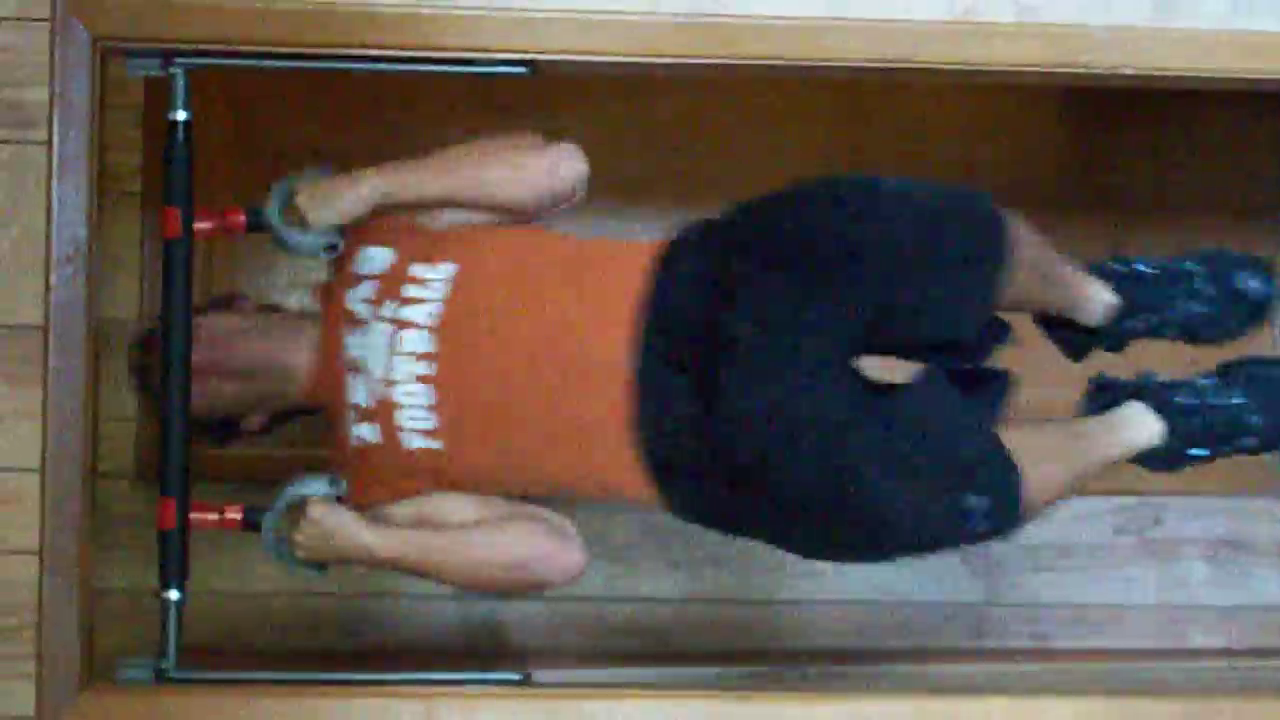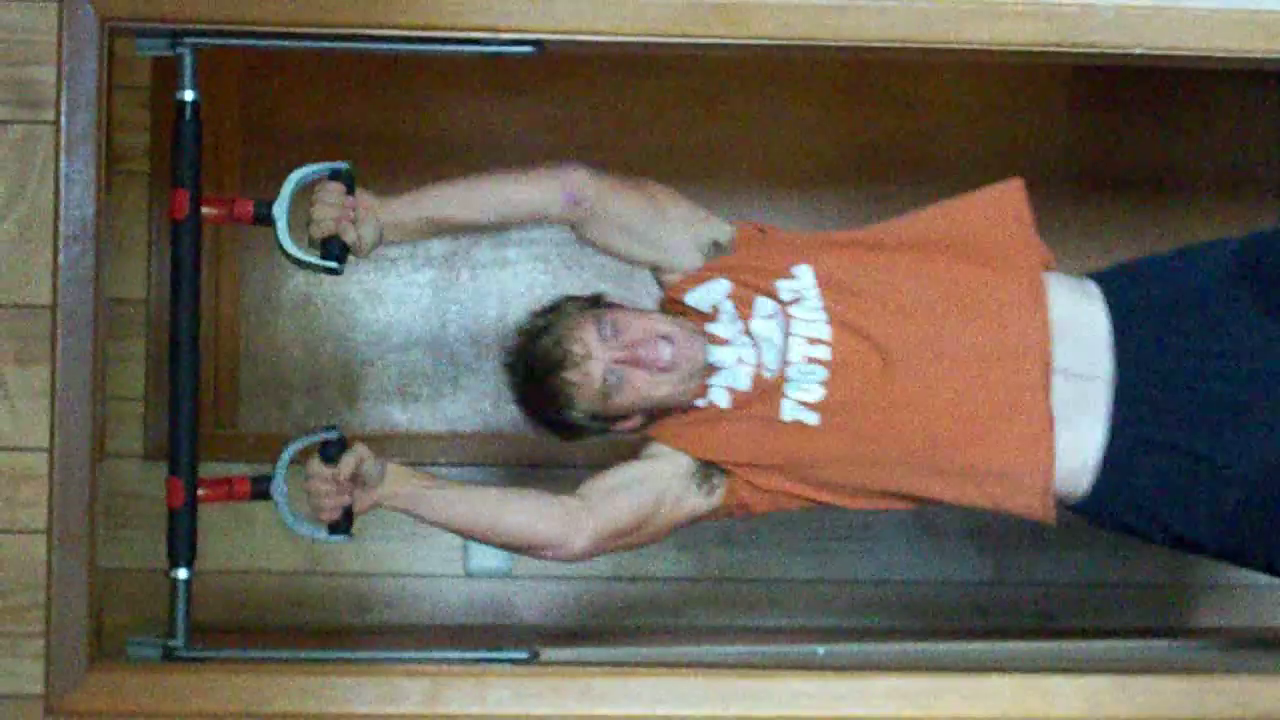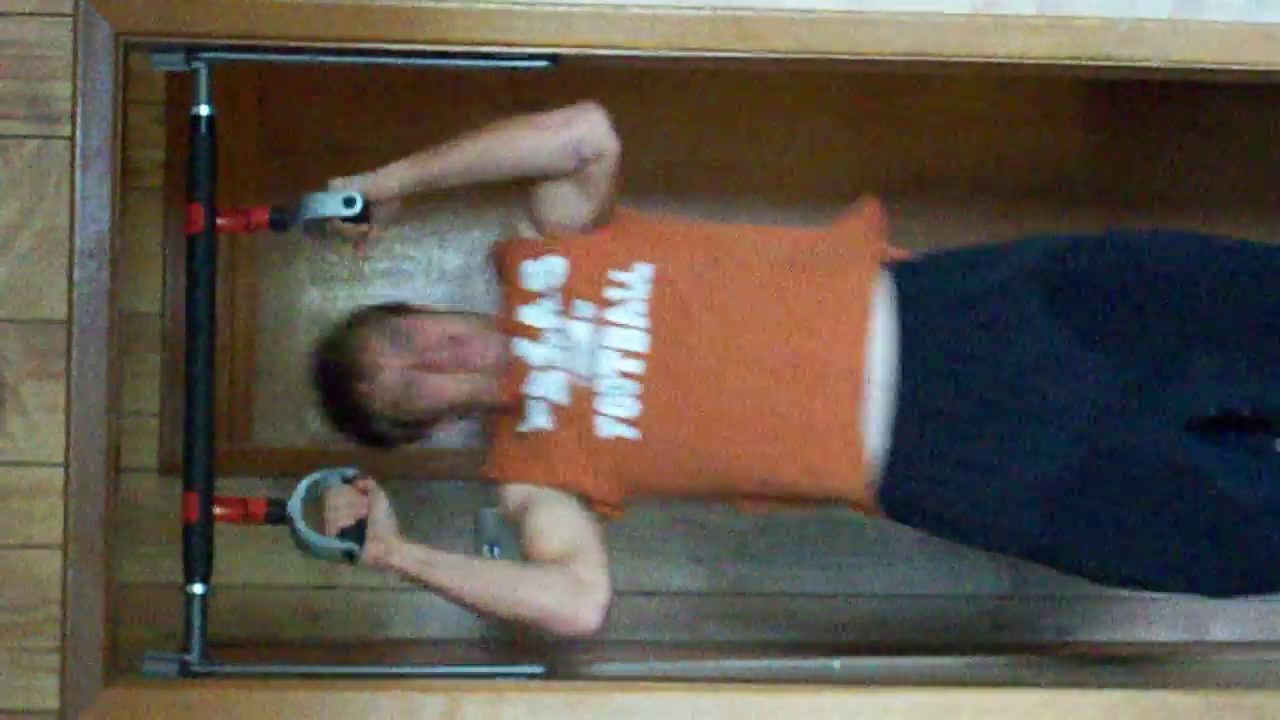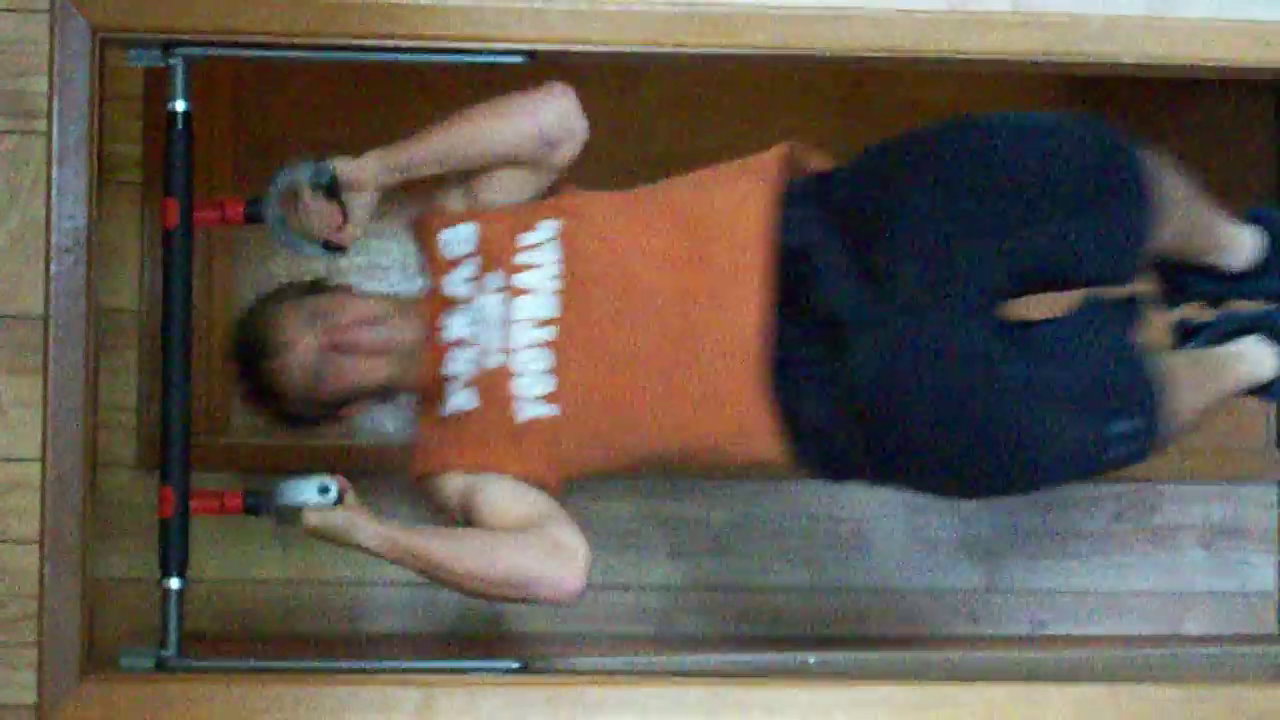
dt=0.7s
person 1, frame 1
left shoulder: (372, 243)
right shoulder: (381, 476)
left elbow: (559, 167)
right elbow: (551, 553)
left wrist: (367, 190)
right wrist: (357, 542)
left hip: (694, 288)
right hip: (704, 438)
left knee: (884, 225)
right knee: (944, 497)
left ankle: (1102, 306)
right ankle: (1142, 422)
person 1, frame 2
left shoulder: (707, 272)
right shoulder: (705, 457)
left elbow: (573, 192)
right elbow: (575, 527)
left wrist: (392, 211)
right wrist: (390, 487)
left hip: (1122, 309)
person 1, frame 3
left shoulder: (535, 258)
right shoulder: (535, 464)
left elbow: (588, 132)
right elbow: (579, 605)
left wrist: (394, 177)
right wrist: (398, 555)
left hip: (915, 303)
right hip: (929, 460)
person 1, frame 4
left shoulder: (448, 221)
right shoulder: (459, 455)
left elbow: (557, 113)
right elbow: (559, 568)
left wrist: (374, 171)
right wrist: (364, 530)
left hip: (801, 231)
right hip: (816, 397)
left knee: (1080, 167)
right knee: (1087, 414)
